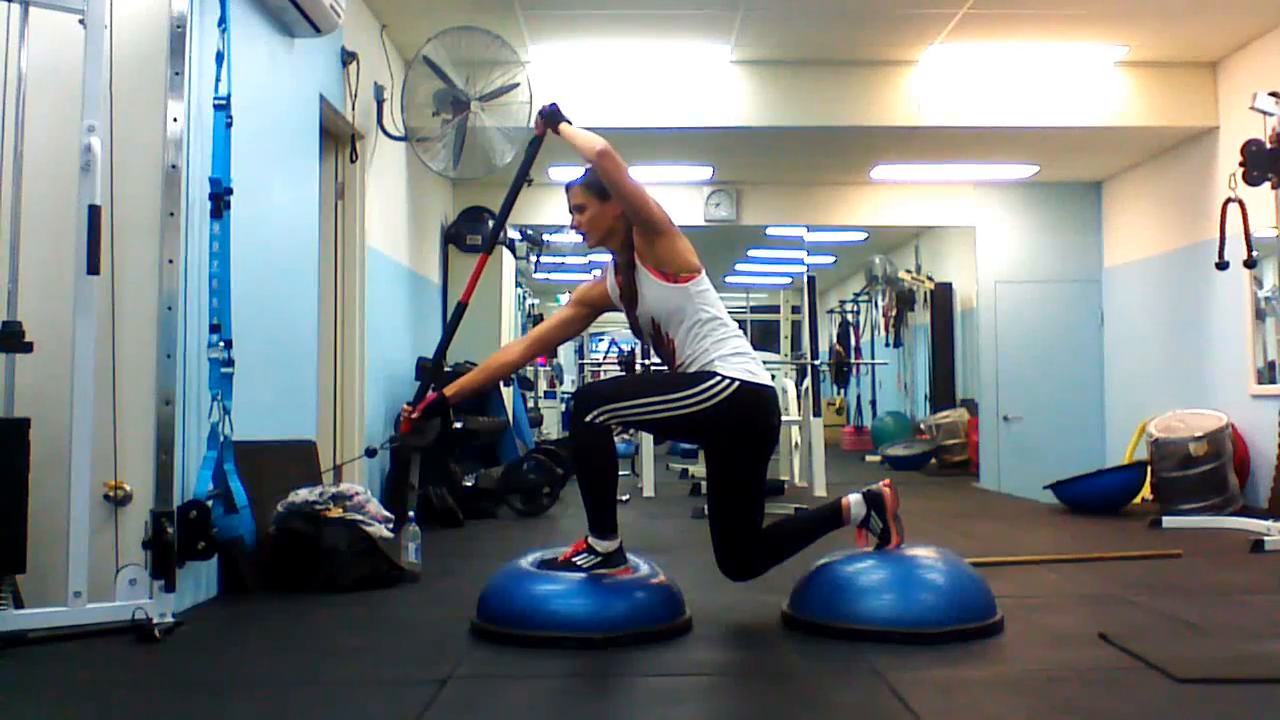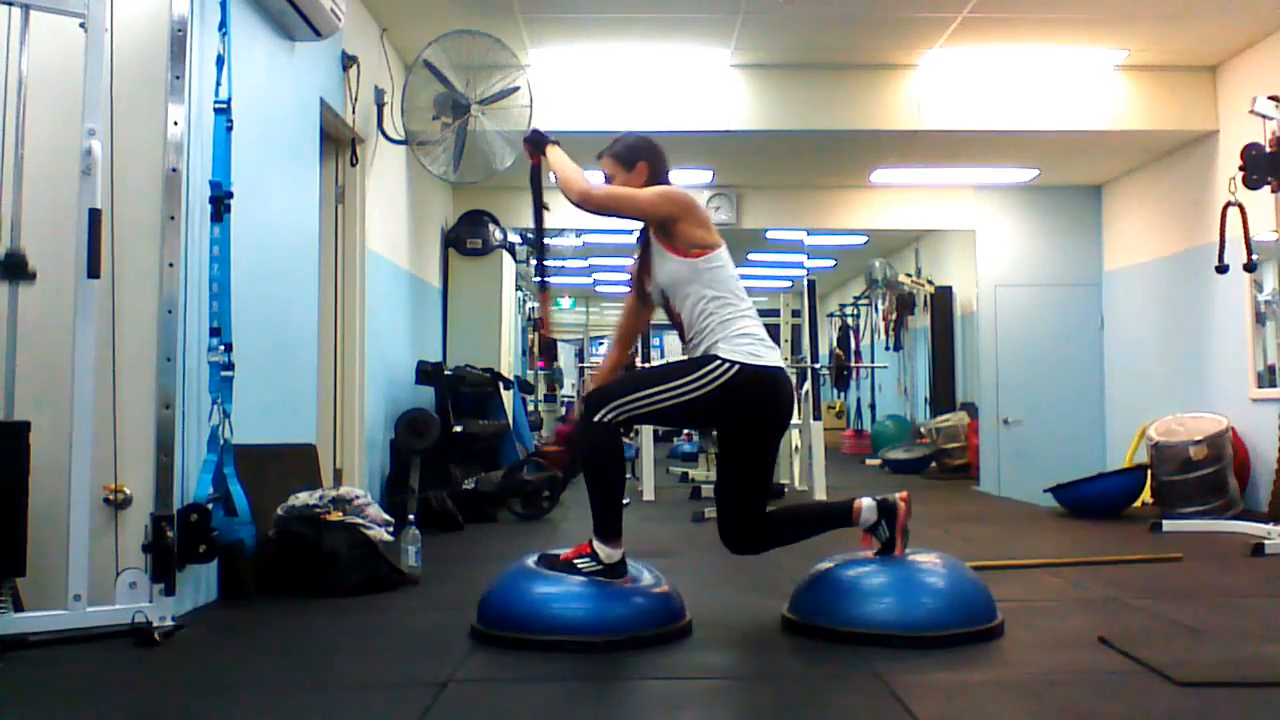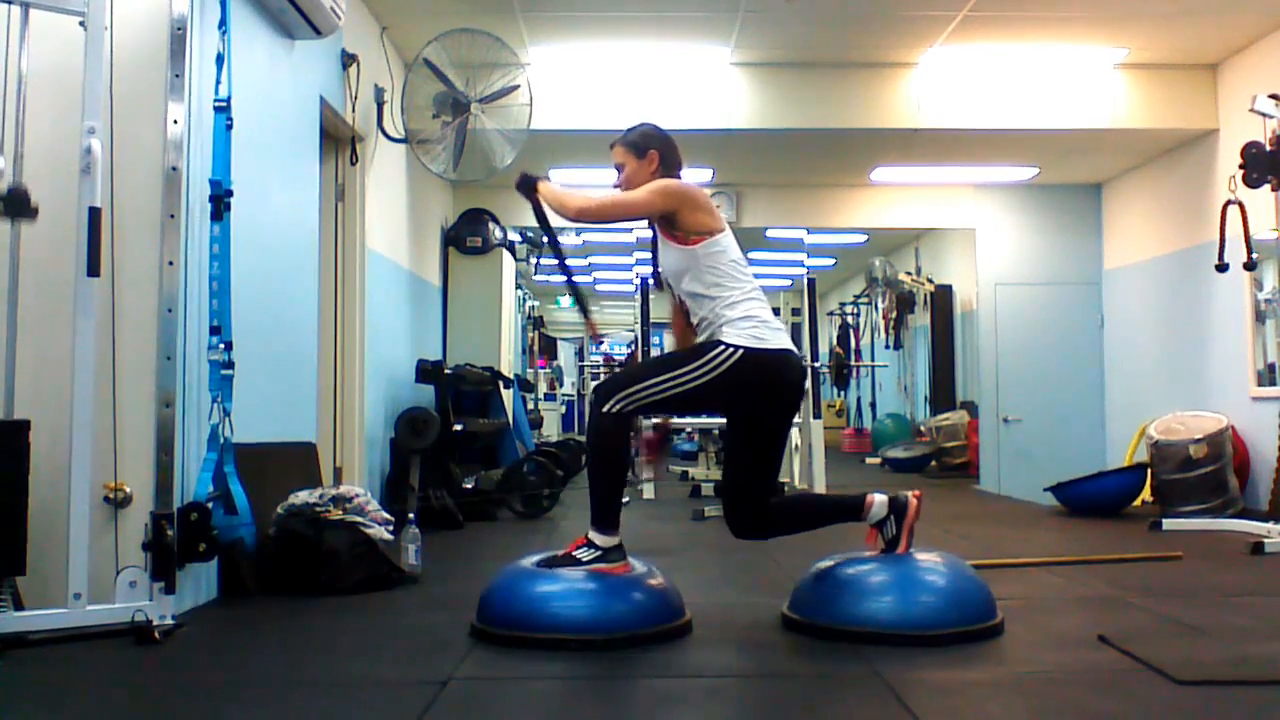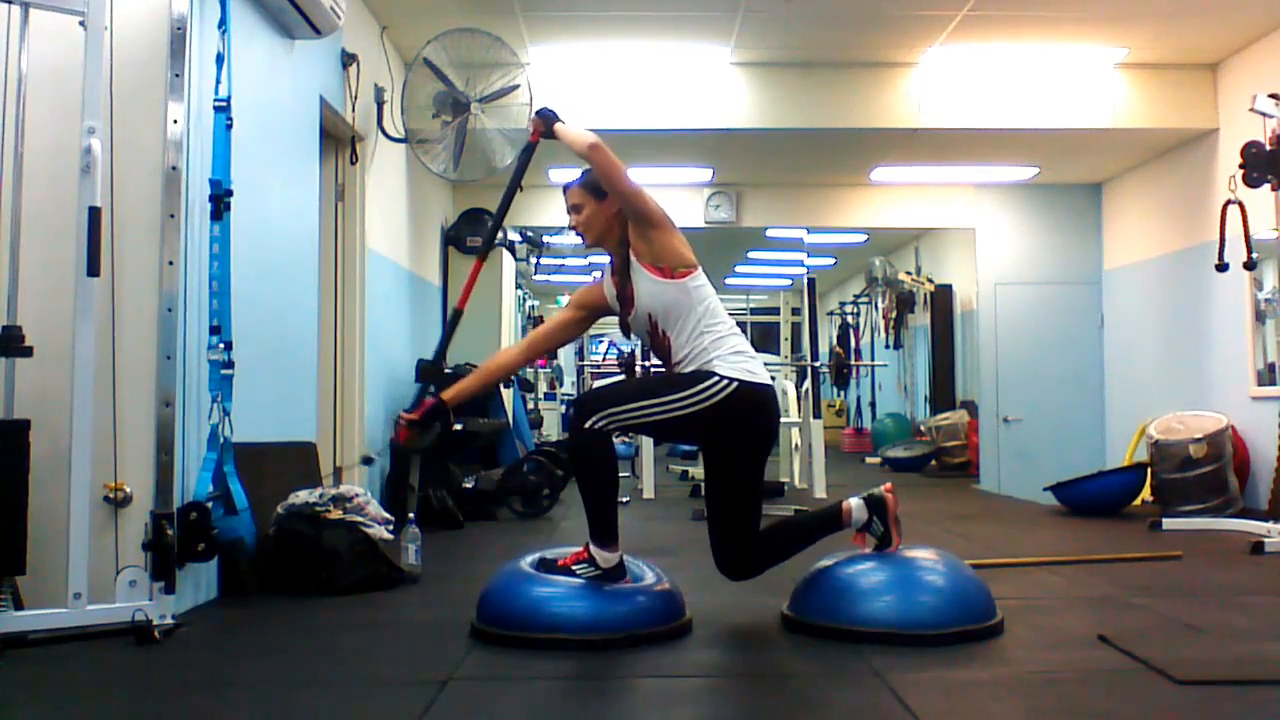
dt=1s
person 1, frame 1
left shoulder: (657, 240)
right shoulder: (603, 291)
left elbow: (604, 156)
right elbow: (524, 348)
left wrist: (560, 126)
right wrist: (444, 396)
left hip: (738, 394)
right hip: (733, 406)
left knee: (590, 406)
right knee: (741, 561)
left ankle: (604, 547)
right ankle: (863, 505)
person 1, frame 2
left shoulder: (676, 204)
right shoulder: (648, 260)
left elbow: (585, 194)
right elbow: (620, 348)
left wrist: (548, 150)
right wrist: (575, 425)
left hip: (741, 372)
right hip: (762, 387)
left knee: (600, 410)
right knee: (743, 533)
left ankle: (607, 554)
right ankle: (876, 511)
person 1, frame 3
left shoulder: (678, 195)
right shoulder: (669, 245)
left elbow: (583, 209)
right elbow: (683, 334)
left wrist: (539, 185)
left hip: (749, 355)
right hip: (773, 370)
left knee: (609, 399)
right knee: (750, 518)
left ankle: (603, 544)
right ankle: (883, 507)
person 1, frame 4
left shoulder: (652, 232)
right shoulder: (600, 295)
left elbow: (596, 151)
right elbow: (522, 351)
left wrist: (553, 126)
right wrist: (441, 401)
left hip: (735, 393)
right hip: (732, 403)
left knee: (588, 416)
right knee: (739, 560)
left ankle: (603, 558)
right ankle: (863, 510)
